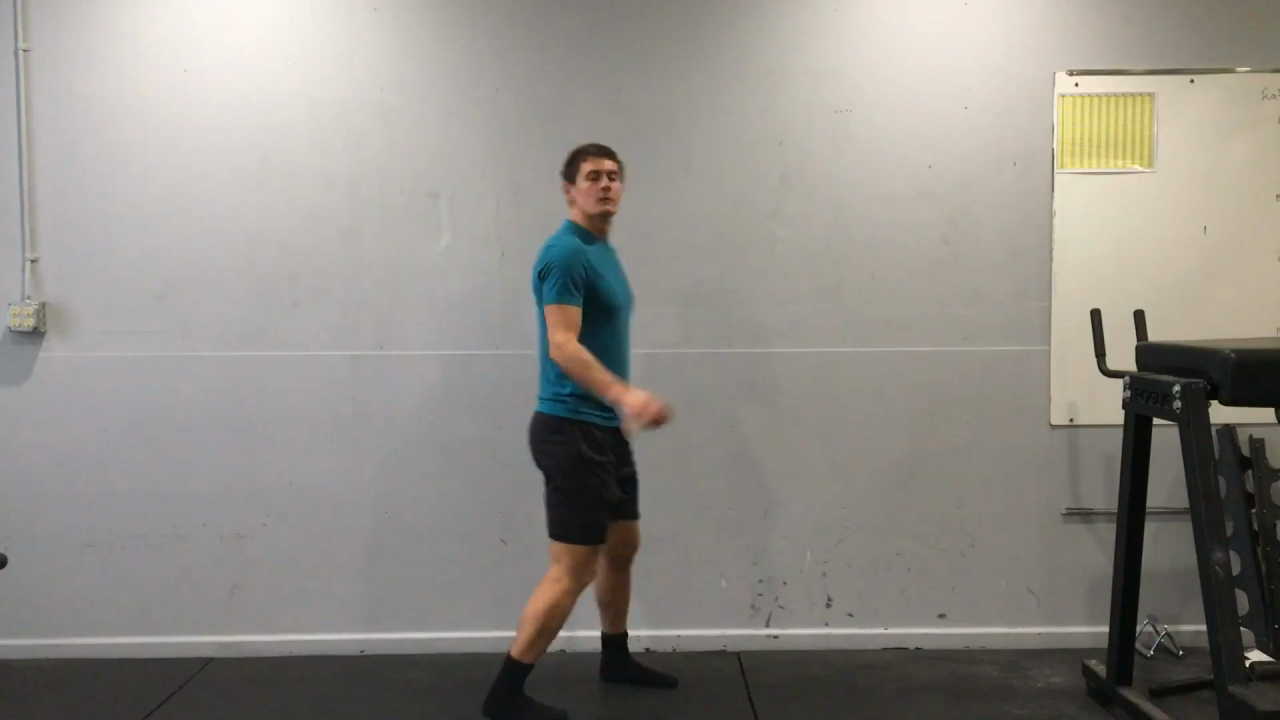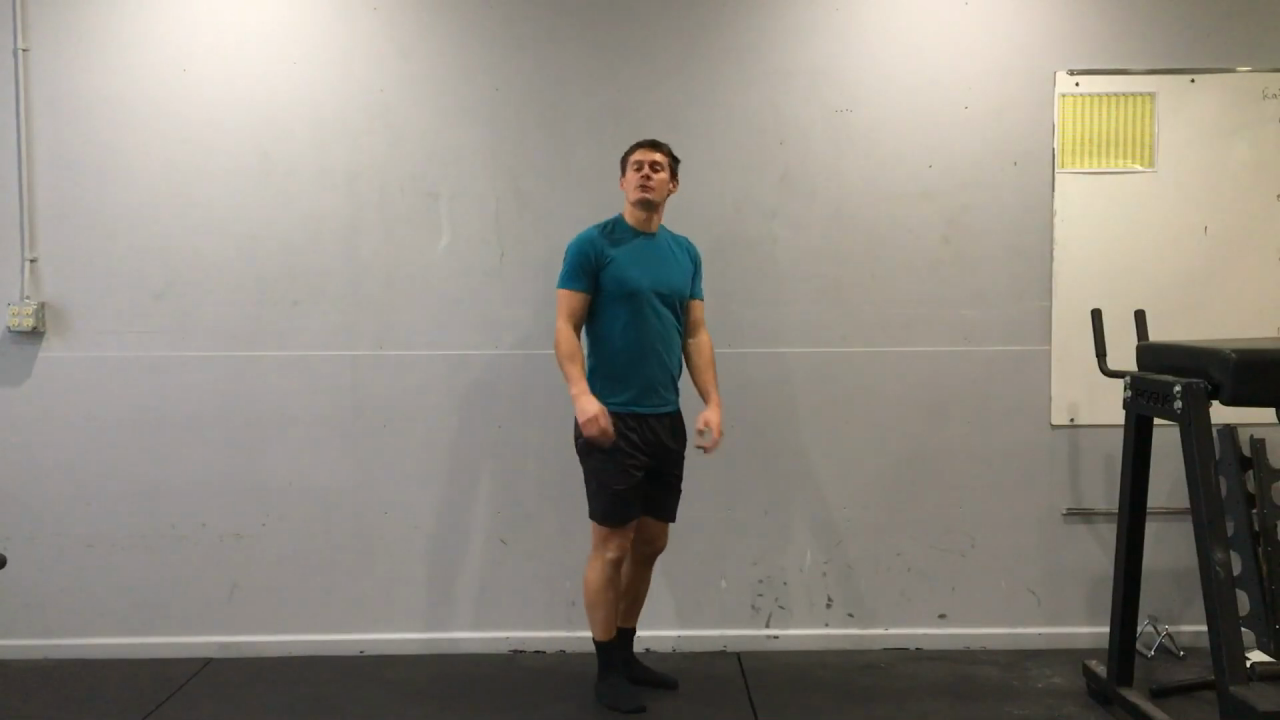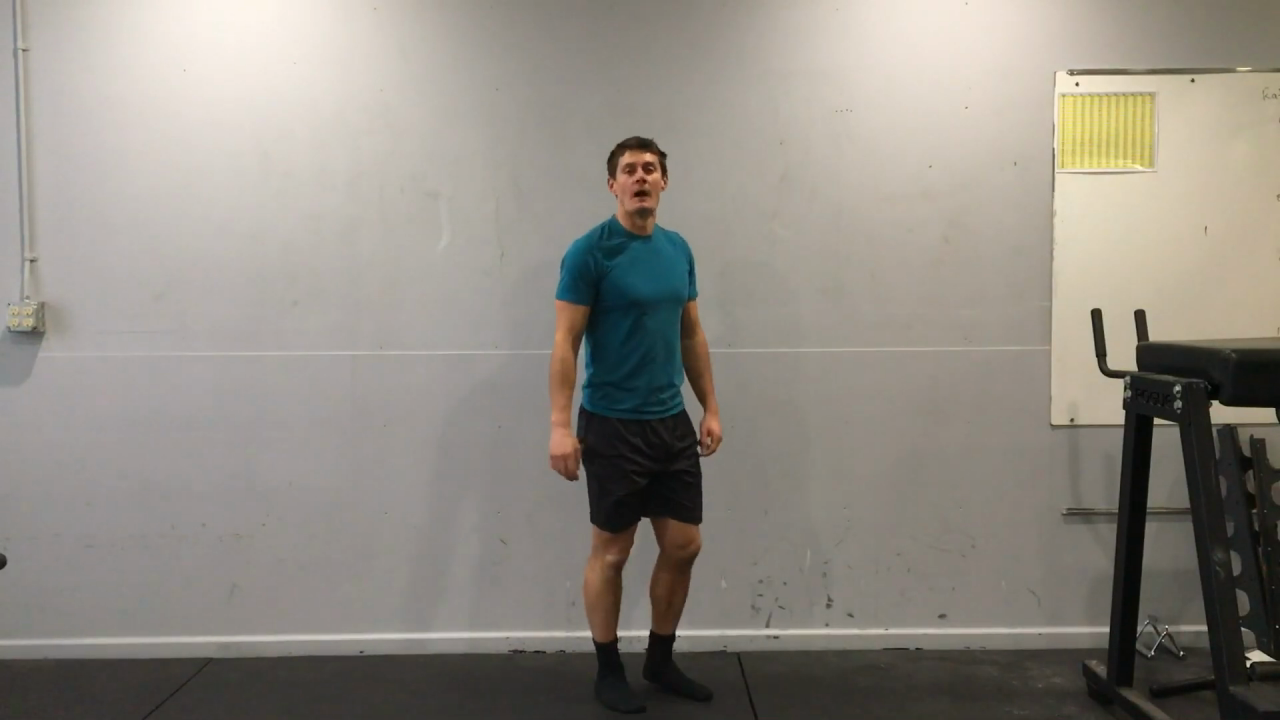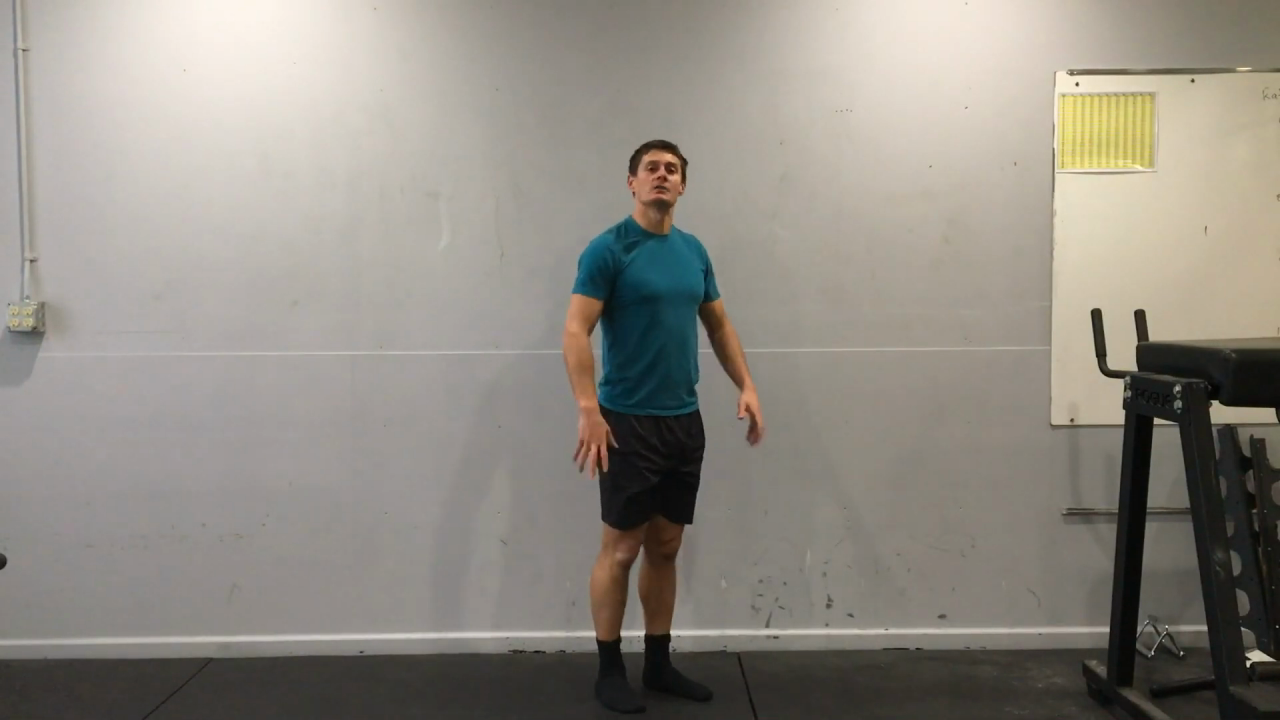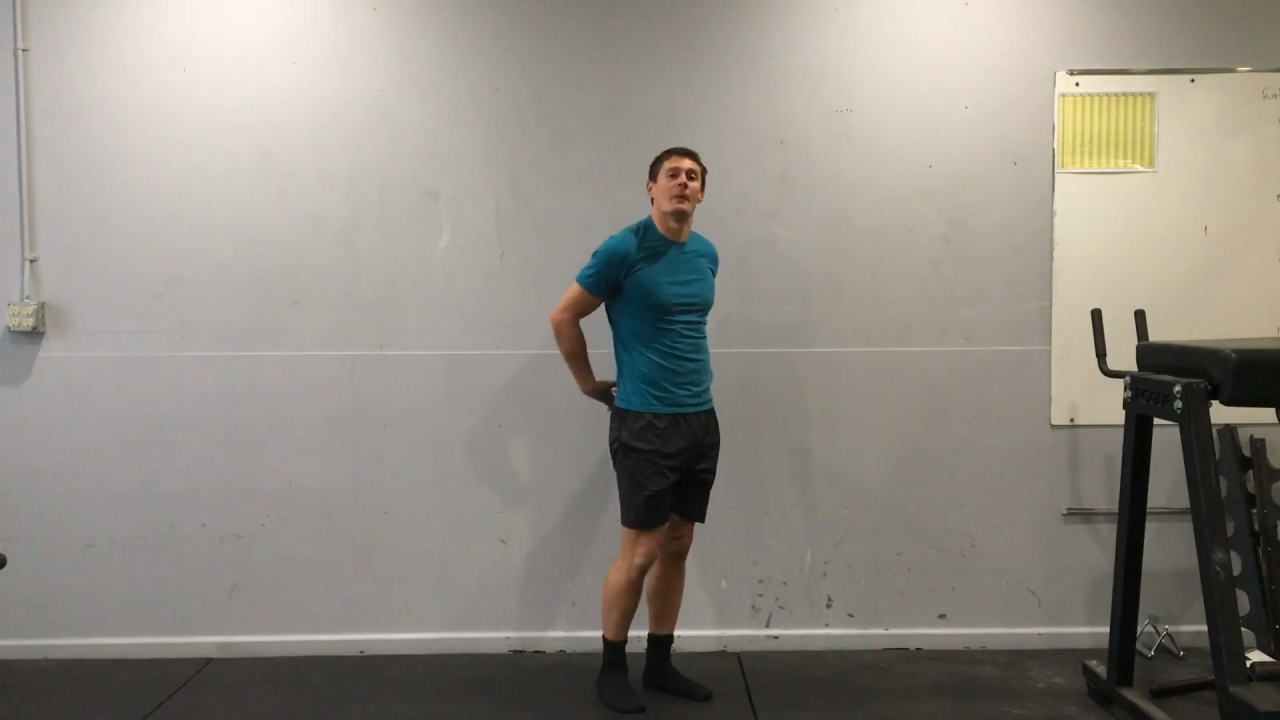
dt=0.7s
person 1, frame 1
left shoulder: (603, 252)
right shoulder: (569, 254)
right elbow: (563, 345)
left wrist: (623, 400)
right wrist: (623, 394)
left hip: (602, 430)
right hip: (574, 432)
left knee: (622, 546)
right knee: (572, 567)
left ankle: (616, 658)
person 1, frame 2
left shoulder: (685, 252)
right shoulder: (593, 245)
left elbow: (696, 333)
right elbow: (566, 327)
left wrist: (712, 404)
right wrist: (582, 396)
left hip: (667, 421)
right hip: (612, 423)
left knee: (650, 544)
right knee: (612, 547)
left ankle: (624, 652)
right ankle: (607, 670)
person 1, frame 3
left shoulder: (678, 249)
right shoulder: (590, 252)
right elbow: (566, 343)
left wrist: (710, 409)
right wrist: (561, 425)
left hip: (673, 423)
right hip: (613, 427)
left knee: (683, 547)
right knee: (612, 551)
left ankle: (661, 660)
right ankle: (609, 671)
person 1, frame 4
left shoulder: (693, 250)
right shoulder: (609, 250)
left elbow: (719, 327)
right elbow: (576, 332)
left wrist: (746, 387)
right wrist: (589, 410)
left hip: (684, 422)
right hip: (629, 423)
left knee: (665, 546)
right knee: (621, 549)
left ankle: (659, 664)
right ankle: (609, 671)
person 1, frame 5
left shoulder: (707, 254)
right shoulder: (623, 250)
right elbow: (564, 317)
right wrist: (590, 384)
left hip: (701, 420)
right hip: (645, 422)
left knee: (677, 547)
right knee: (641, 550)
left ankle: (659, 663)
right ankle: (611, 668)
